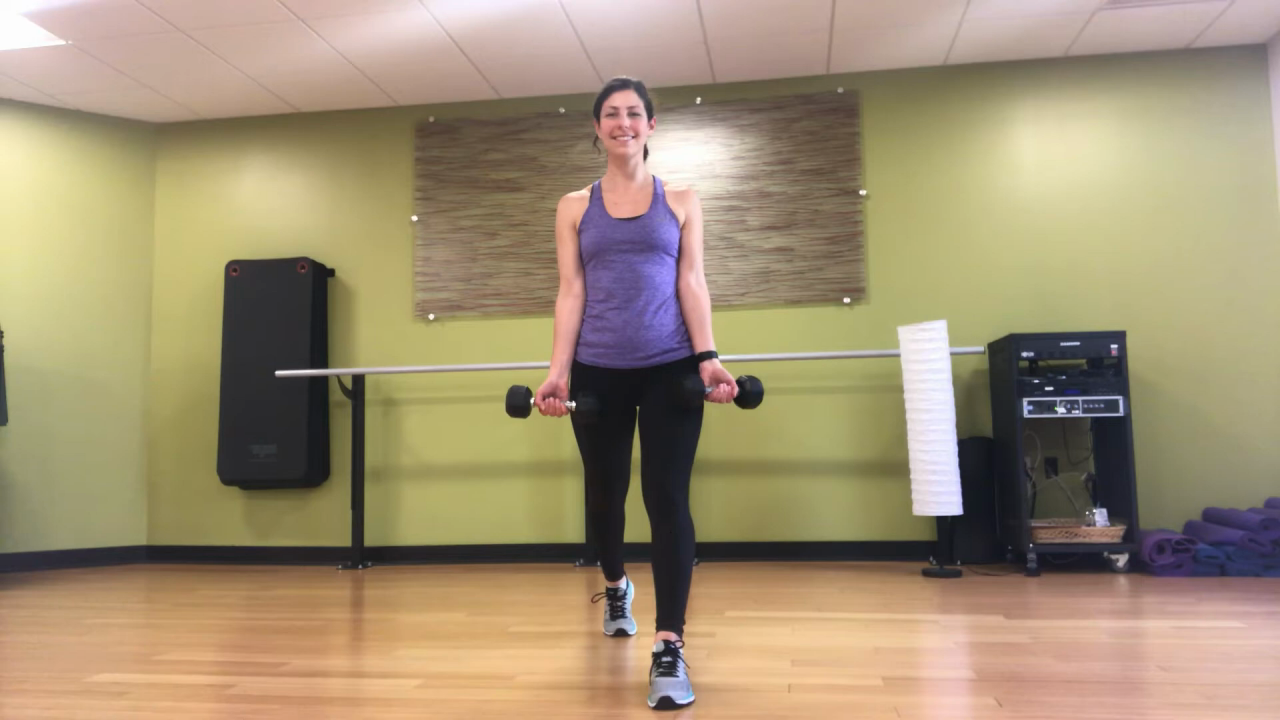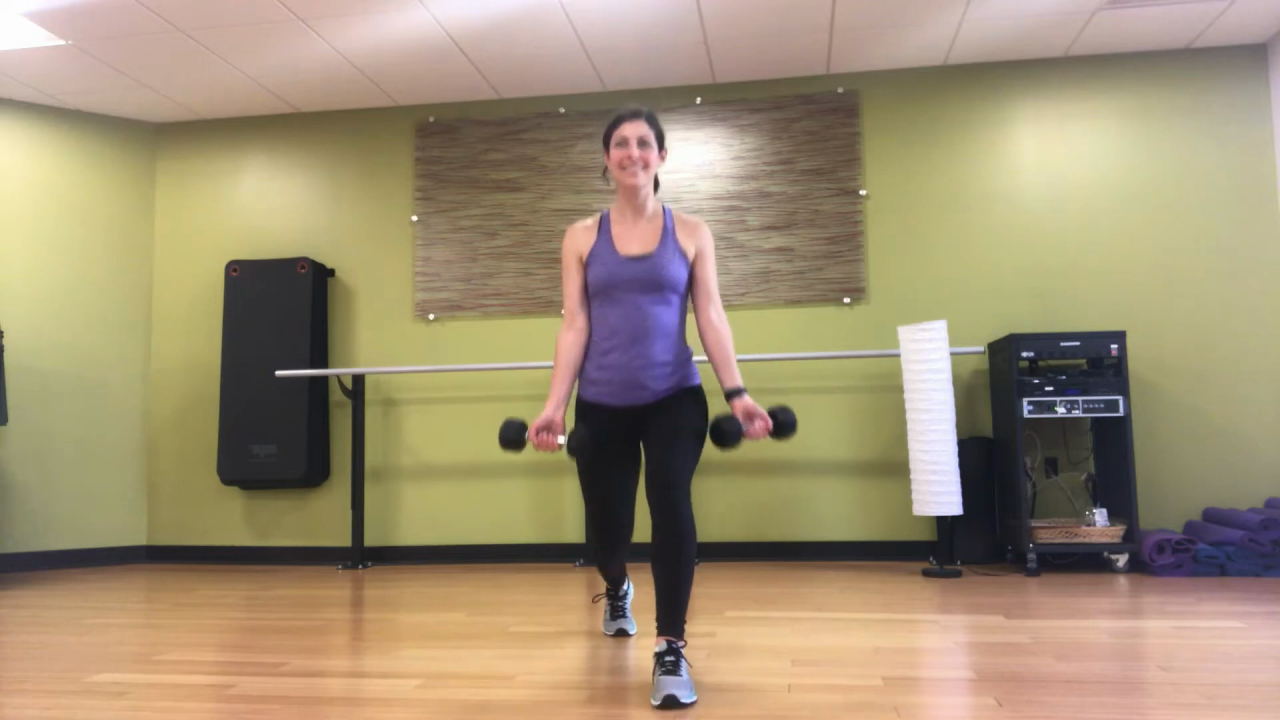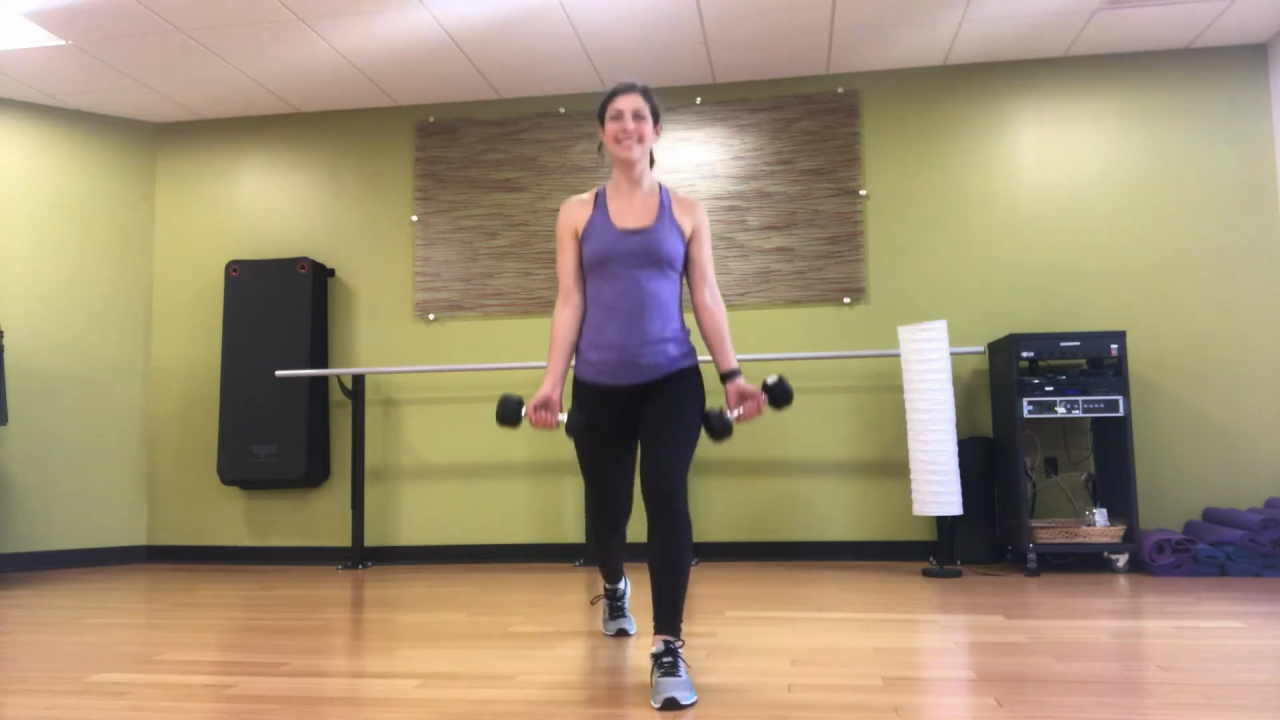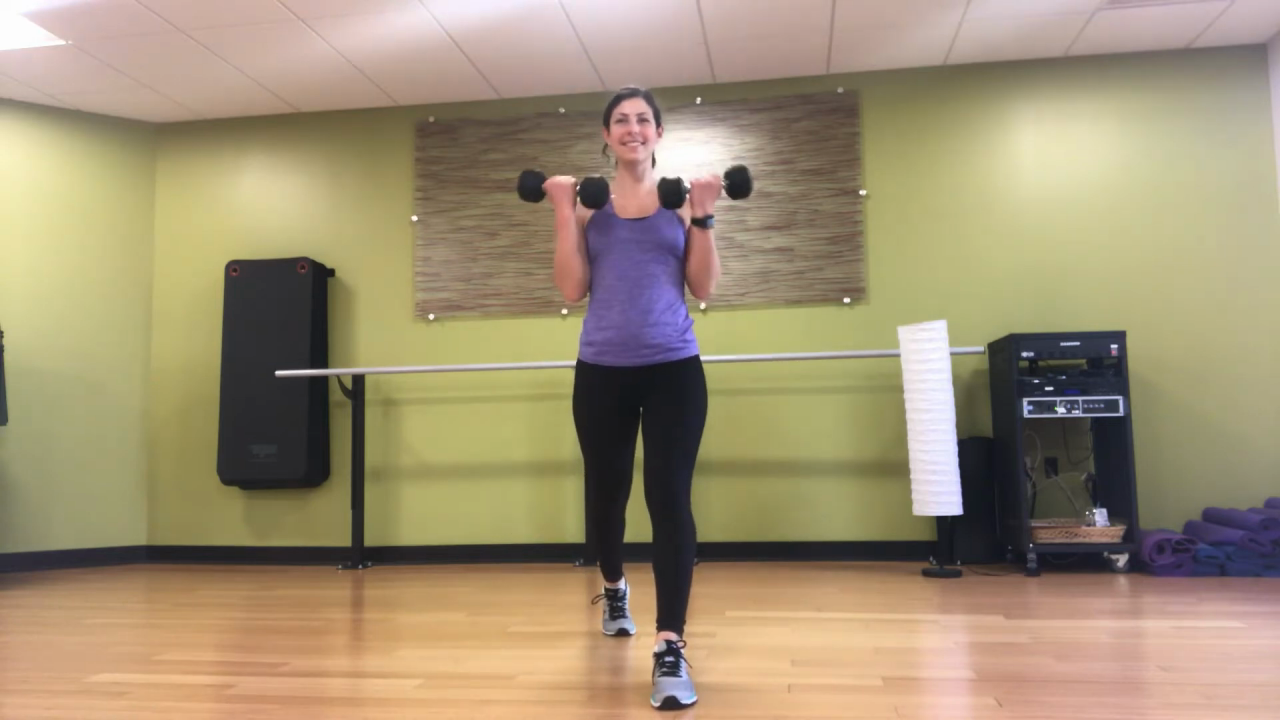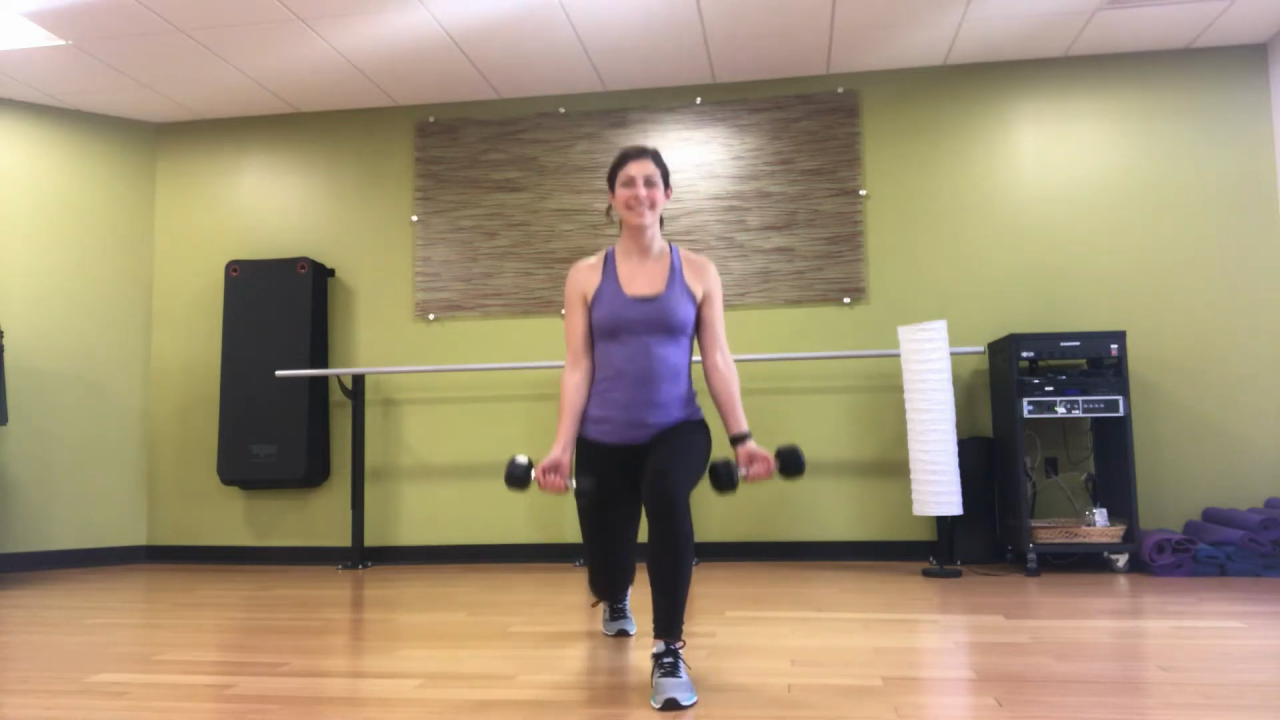
dt=1s
person 1, frame 1
left shoulder: (680, 200)
right shoulder: (575, 206)
left elbow: (691, 283)
right elbow: (571, 293)
left wrist: (709, 359)
right wrist: (558, 370)
left hip: (668, 366)
right hip: (599, 369)
left knee: (666, 497)
right knee: (605, 492)
left ankle: (669, 649)
right ankle: (615, 586)
person 1, frame 2
left shoulder: (691, 232)
right shoulder: (582, 237)
left elbow: (710, 317)
right elbow: (574, 325)
left wrist: (736, 393)
right wrist: (554, 405)
left hip: (673, 395)
right hip: (603, 403)
left knee: (669, 493)
right knee: (607, 532)
left ankle: (671, 649)
right ankle: (617, 589)
person 1, frame 3
left shoulder: (686, 209)
right shoulder: (577, 212)
left elbow: (705, 296)
right elbow: (569, 303)
left wrist: (731, 373)
right wrist: (552, 381)
left hip: (671, 379)
right hip: (599, 385)
left knee: (665, 493)
right knee: (606, 503)
left ankle: (668, 648)
right ankle: (614, 588)
person 1, frame 4
left shoulder: (683, 201)
right shoulder: (586, 206)
left elbow: (703, 286)
right elbow: (573, 290)
left wrist: (702, 215)
right wrist: (563, 213)
left hip: (673, 368)
right hip: (601, 370)
left knee: (669, 497)
right knee: (606, 494)
left ankle: (670, 649)
right ankle: (614, 589)
person 1, frame 5
left shoulder: (698, 271)
right shoulder: (585, 276)
left elbow: (717, 360)
right elbow: (576, 368)
left wrist: (741, 438)
right wrist: (561, 447)
left hip: (676, 429)
right hip: (605, 440)
left knee: (666, 495)
right knee: (607, 579)
left ankle: (668, 653)
right ankle: (619, 600)
